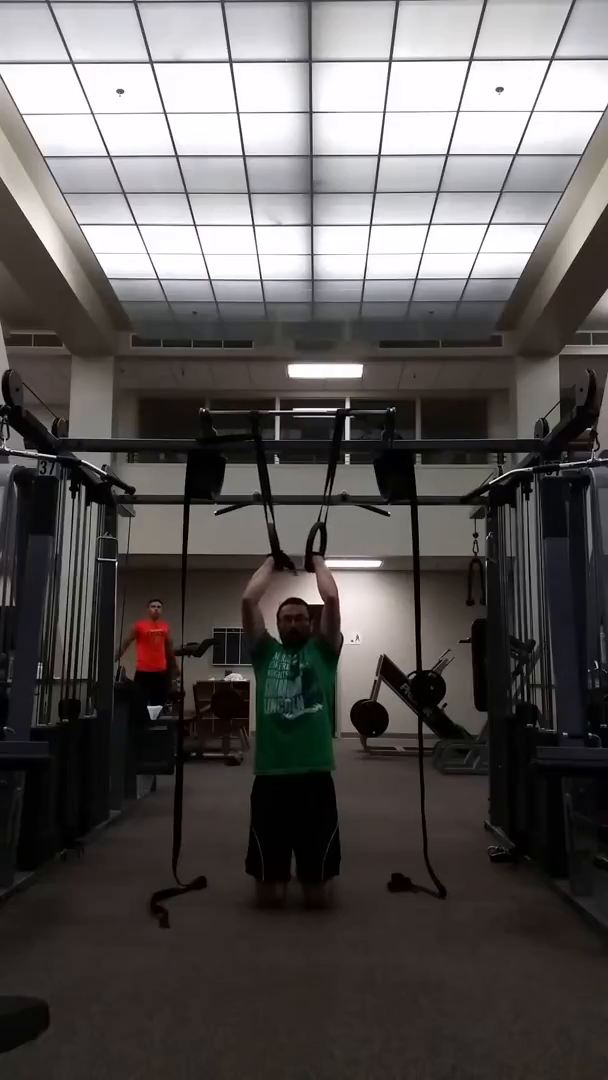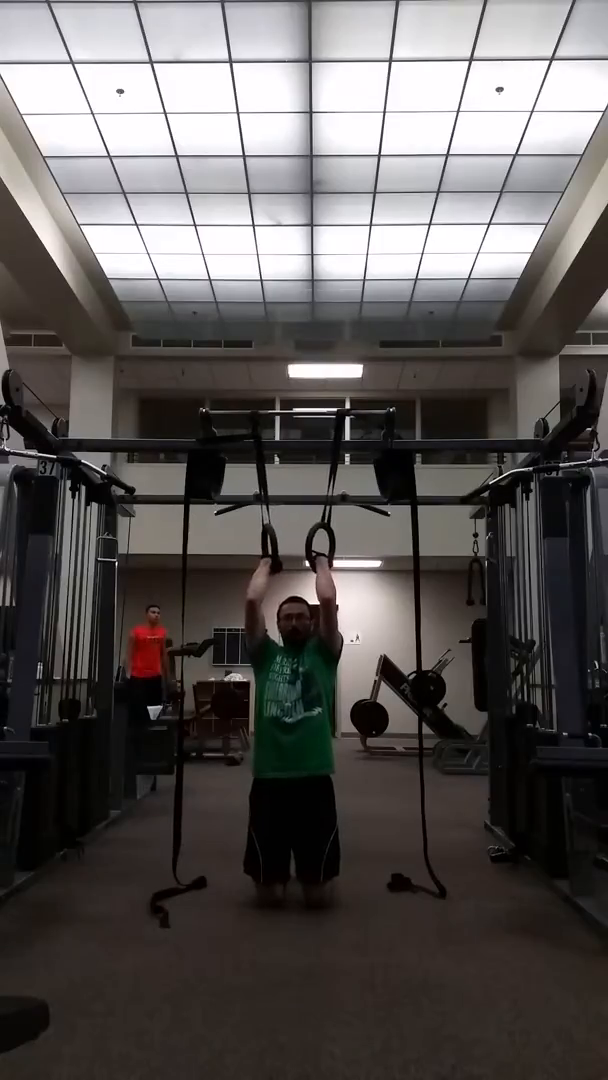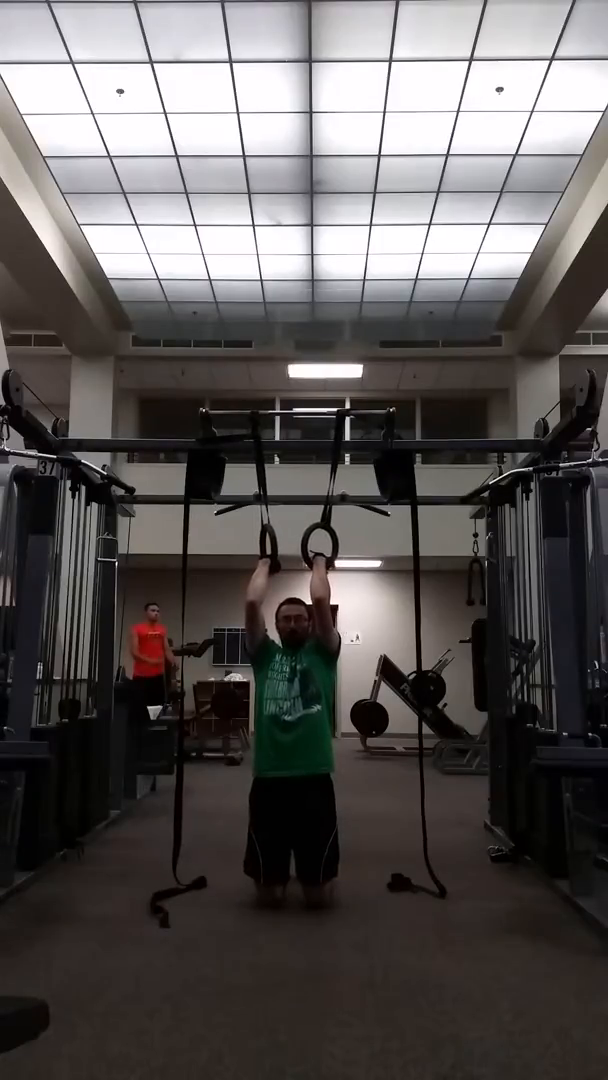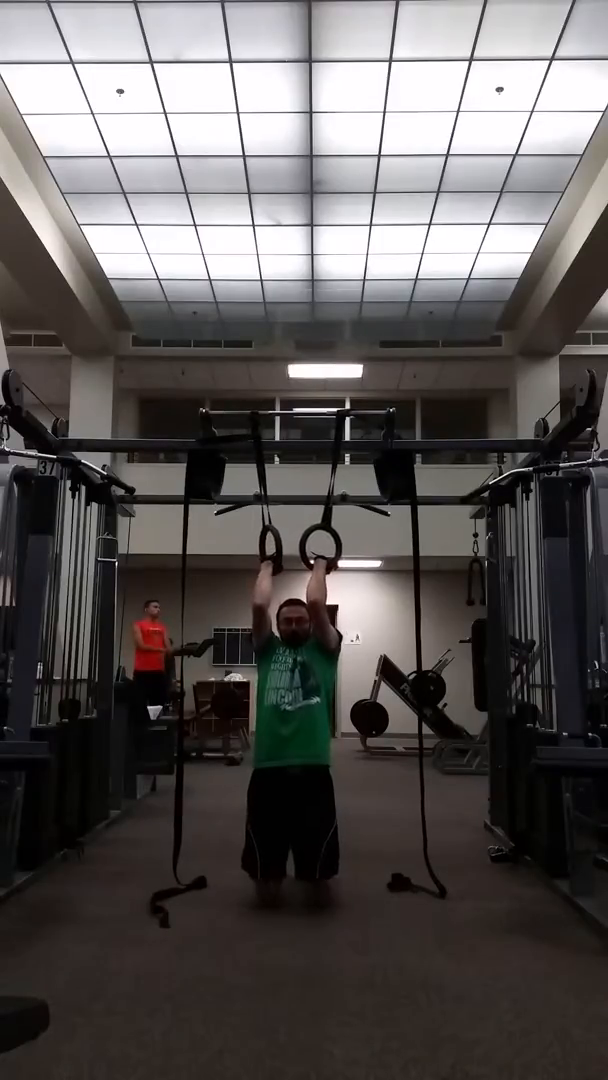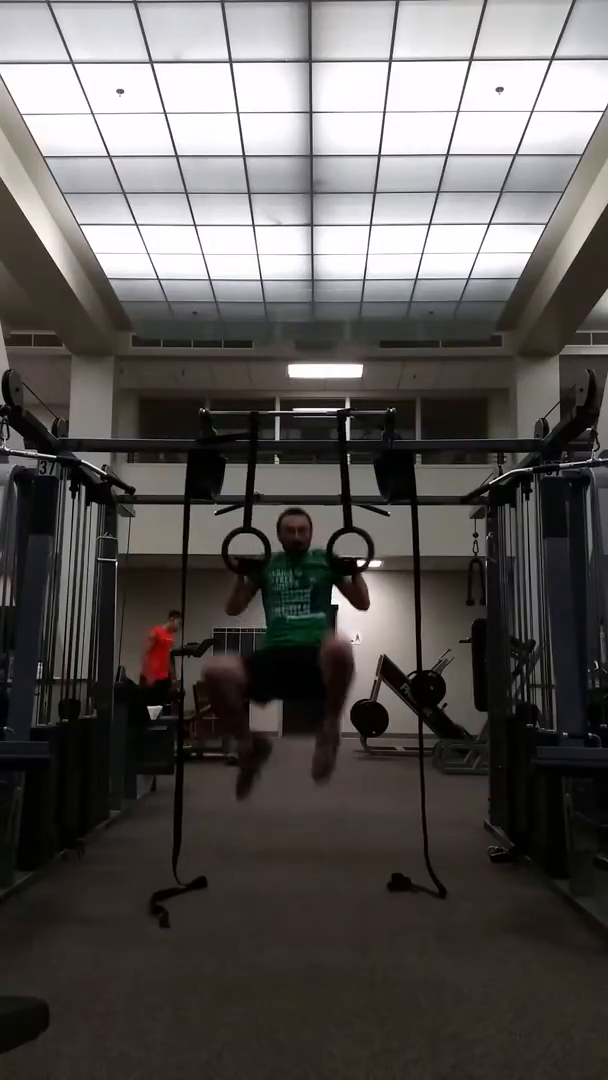
dt=1s
person 1, frame 1
left shoulder: (323, 651)
right shoulder: (266, 652)
left elbow: (332, 600)
right elbow: (248, 601)
left wrist: (318, 561)
right wrist: (270, 562)
left hip: (315, 777)
right hip: (270, 777)
left knee: (318, 894)
right knee: (270, 893)
left ankle: (310, 876)
right ankle: (279, 874)
person 1, frame 2
left shoulder: (323, 652)
right shoulder: (266, 654)
left elbow: (328, 601)
right elbow: (252, 602)
left wrist: (322, 563)
right wrist: (265, 564)
left hip: (314, 780)
right hip: (269, 780)
left knee: (318, 895)
right knee: (270, 894)
left ankle: (309, 875)
right ankle: (278, 875)
person 1, frame 3
left shoulder: (322, 653)
right shoulder: (265, 654)
left elbow: (320, 601)
right elbow: (252, 604)
left wrist: (319, 563)
right wrist: (264, 564)
left hip: (314, 779)
right hip: (269, 779)
left knee: (318, 895)
right knee: (270, 894)
left ankle: (313, 876)
right ankle: (277, 875)
person 1, frame 4
left shoulder: (323, 649)
right shoulder: (268, 650)
left elbow: (316, 603)
right elbow: (259, 606)
left wrist: (320, 566)
right wrist: (267, 567)
left hip: (313, 773)
right hip: (268, 774)
left knee: (320, 892)
right knee: (267, 893)
left ankle: (313, 874)
right ankle: (271, 875)
person 1, frame 5
left shoulder: (326, 560)
right shoulder: (265, 564)
left elbow: (362, 602)
right elbow: (233, 608)
left hip: (317, 655)
right hip: (274, 655)
left knee: (339, 648)
right knee: (217, 671)
left ankle: (329, 729)
right ankle: (250, 745)
